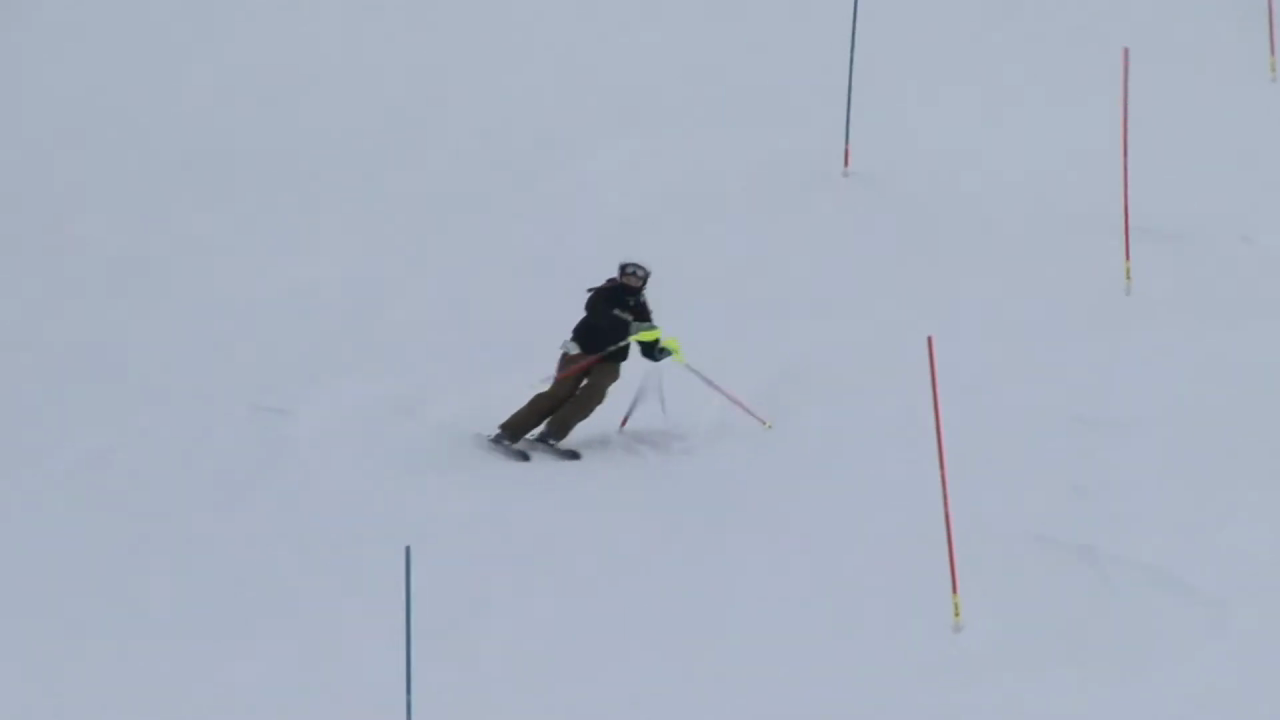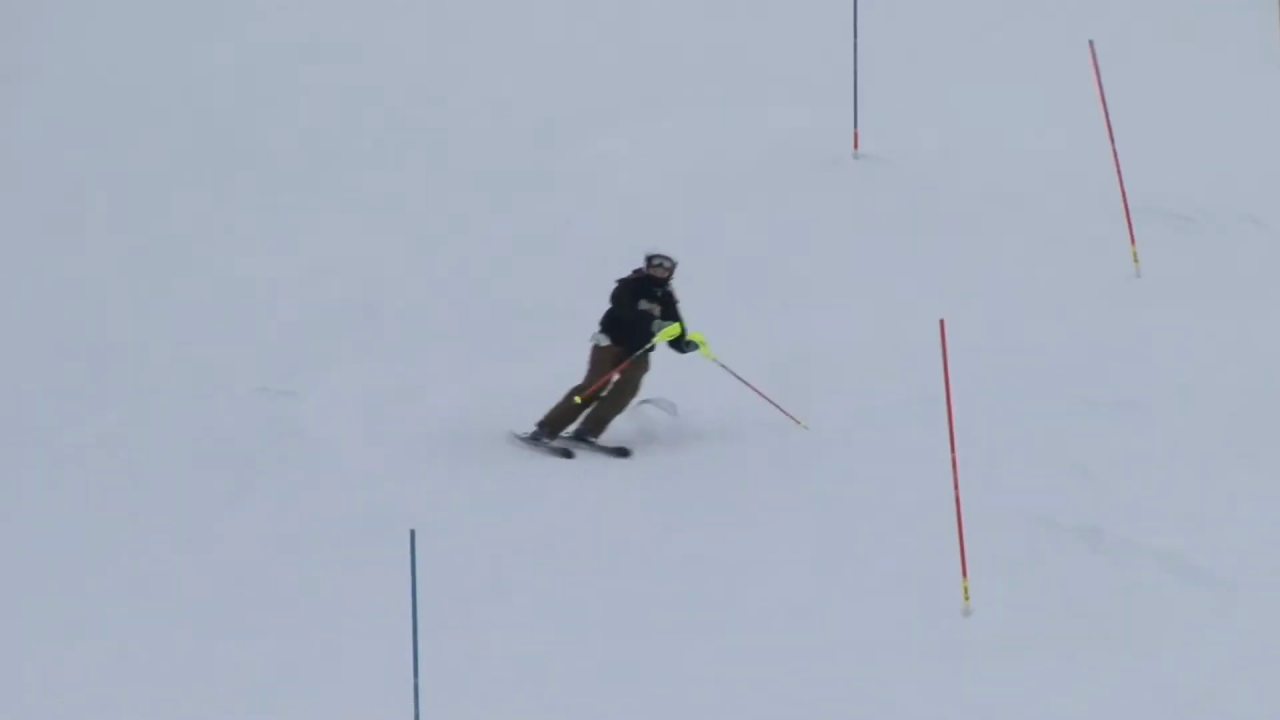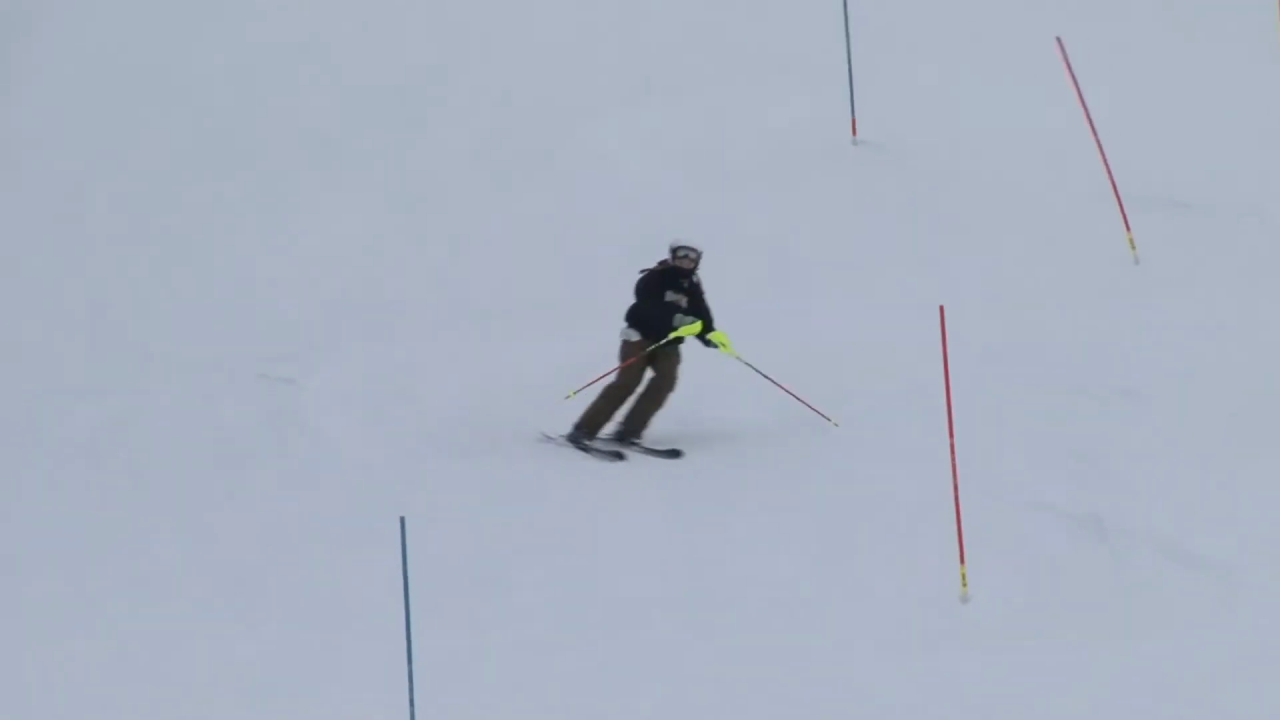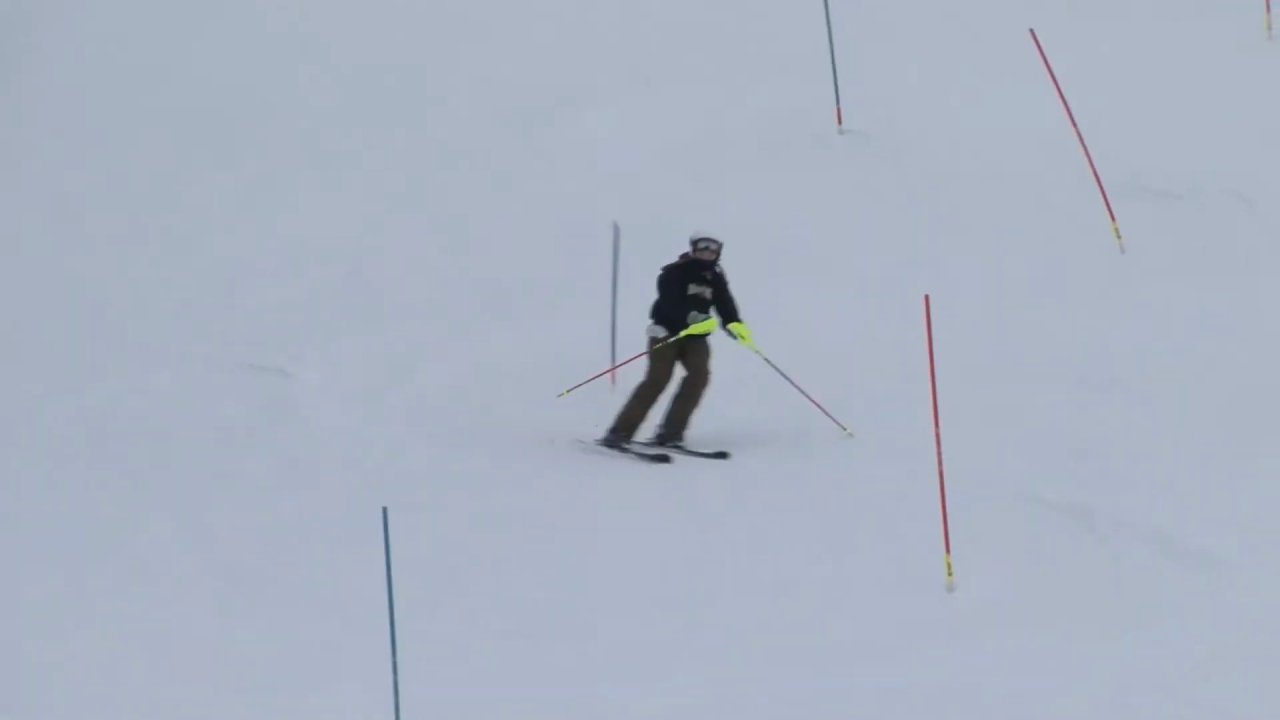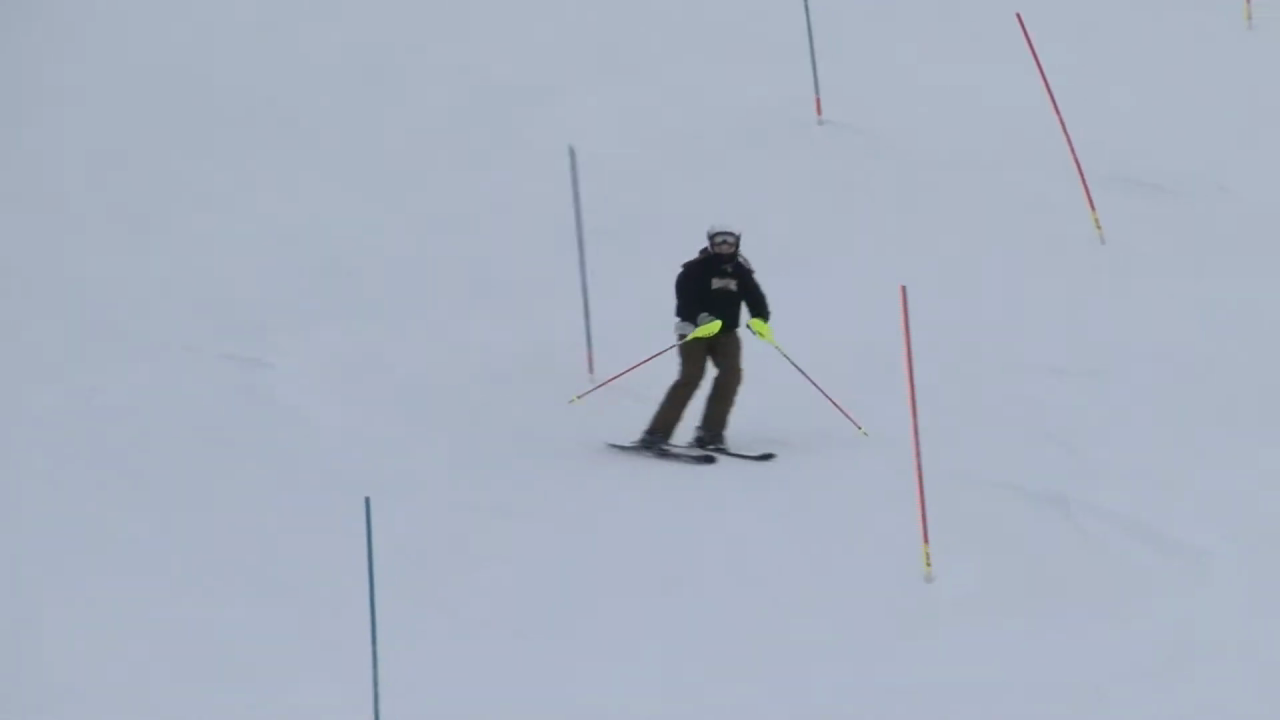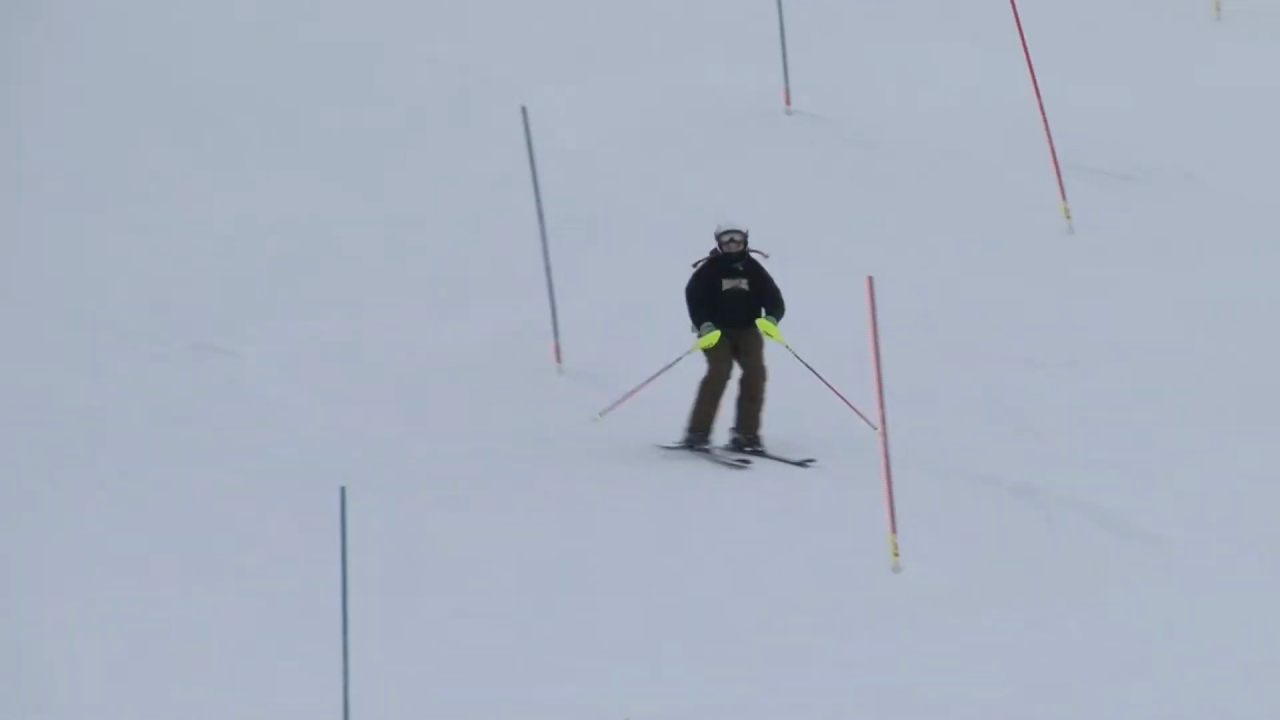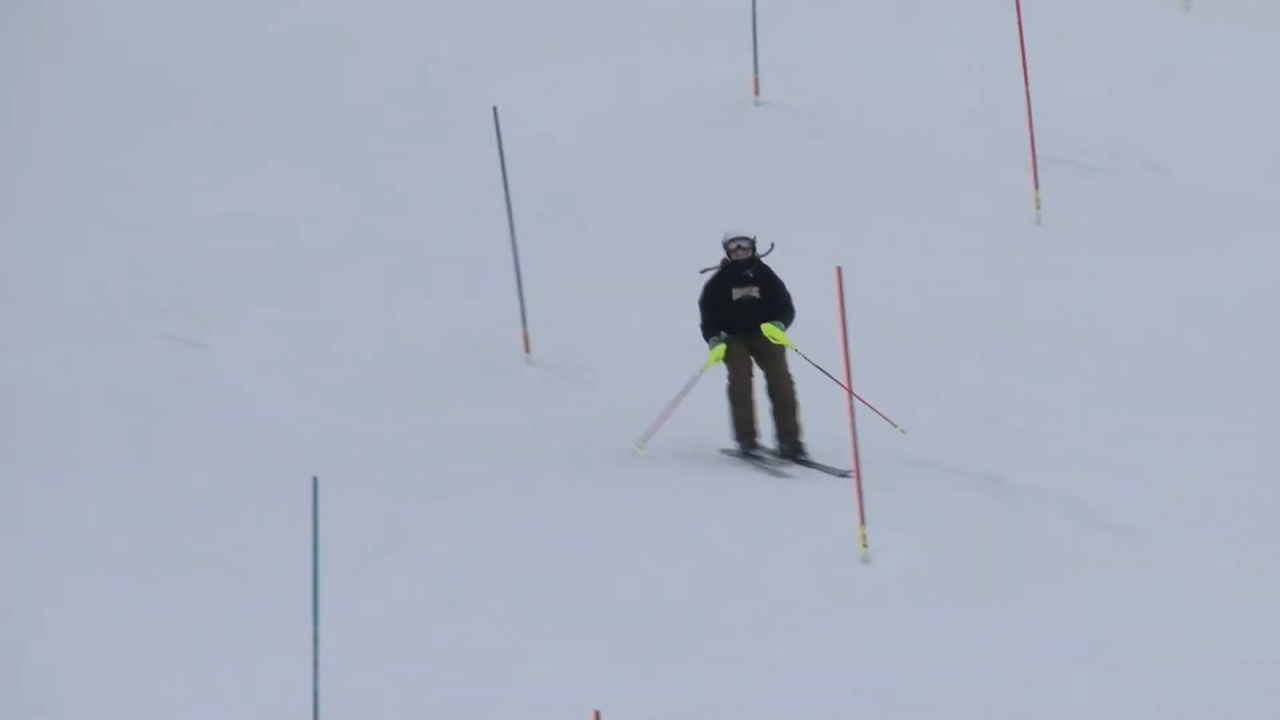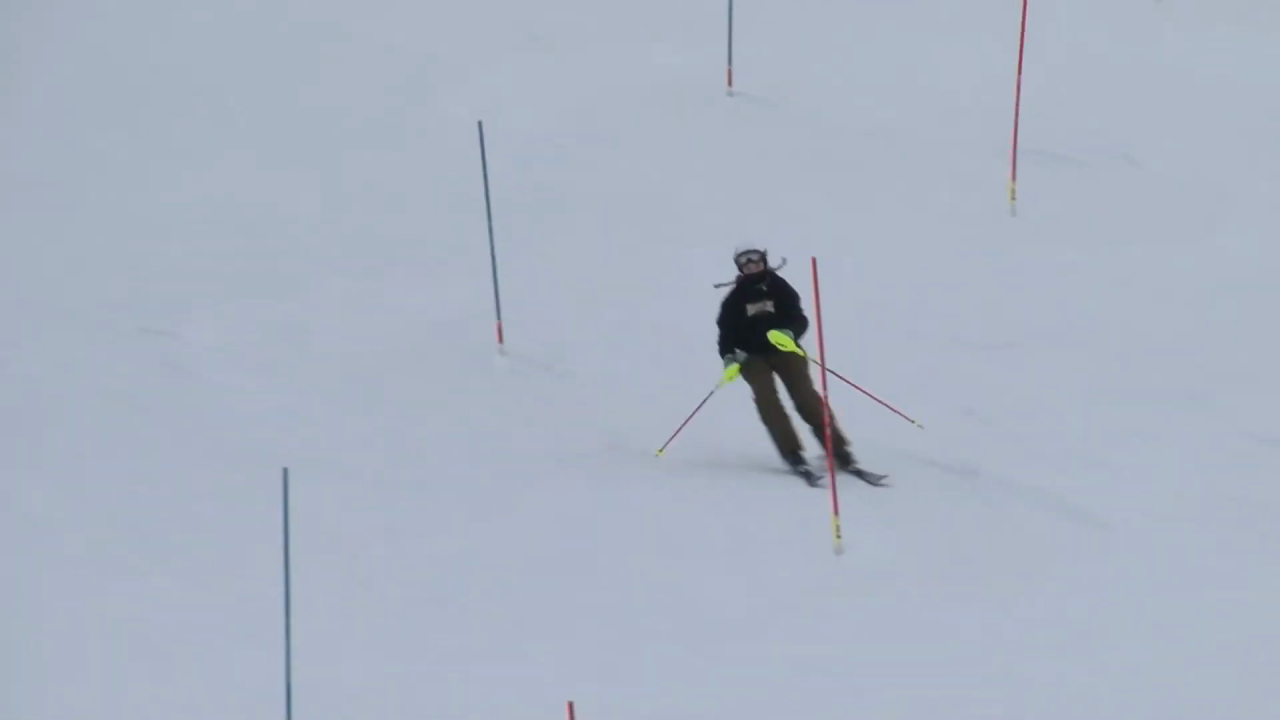
dt=0.1s
person 1, frame 1
left shoulder: (641, 309)
right shoulder: (604, 295)
left elbow: (650, 350)
right elbow: (599, 316)
left wrist: (663, 350)
right wrist: (633, 328)
left hip: (609, 362)
right hip: (580, 350)
left knee: (595, 390)
right knee: (560, 392)
left ankle: (551, 434)
right ankle: (509, 432)
person 1, frame 2
left shoulder: (667, 300)
right shoulder: (630, 286)
left elbow: (677, 339)
right elbow: (625, 310)
left wrist: (690, 342)
right wrist: (654, 325)
left hip: (638, 351)
right hip: (610, 342)
left knee: (630, 383)
right knee: (594, 385)
left ankle: (588, 430)
right ankle: (546, 429)
person 1, frame 3
left shoulder: (693, 290)
right shoulder: (654, 278)
left elbow: (704, 329)
right elbow: (648, 305)
left wrist: (714, 336)
right wrist: (676, 320)
left hip: (669, 344)
right hip: (640, 336)
left knee: (666, 378)
right knee: (627, 381)
left ankle: (629, 430)
right ankle: (584, 430)
person 1, frame 4
left shoulder: (716, 281)
right shoulder: (675, 273)
left elbow: (728, 311)
right elbow: (669, 299)
left wrist: (736, 327)
right wrist: (692, 317)
left hip: (696, 337)
right hip: (666, 332)
left knee: (699, 374)
right knee: (658, 378)
left ankle: (670, 432)
right ankle: (619, 433)
person 1, frame 5
left shoulder: (741, 272)
right shoulder: (696, 269)
left elbow: (757, 302)
right elbow: (685, 297)
left wrist: (760, 321)
right wrist: (702, 318)
left hip: (726, 333)
right hip: (695, 329)
left knee: (731, 372)
right knee: (691, 376)
left ankle: (709, 433)
right ankle: (655, 434)
person 1, frame 6
left shoulder: (754, 270)
right shoulder: (707, 272)
left elbow: (775, 301)
right elbow: (695, 301)
left wrist: (771, 319)
right wrist: (705, 327)
left hip: (748, 329)
right hip: (715, 330)
left knee: (755, 372)
right knee: (719, 372)
left ankle: (746, 435)
right ankle: (697, 433)
person 1, frame 7
left shoulder: (766, 276)
right shoulder: (718, 282)
left elbow: (785, 308)
right elbow: (709, 314)
left wrist: (779, 325)
right wrist: (715, 341)
left hip: (766, 335)
right hip: (733, 338)
left knee: (780, 379)
right knee: (740, 376)
left ankle: (790, 442)
right ankle: (747, 440)
person 1, frame 8
left shoulder: (780, 288)
right shoulder: (733, 300)
left elbow: (799, 321)
right elbow: (726, 334)
left wrist: (788, 334)
right wrist: (730, 359)
left hip: (784, 350)
right hip: (751, 355)
left knee: (805, 395)
right knee: (765, 393)
left ankle: (842, 453)
right ankle: (794, 455)
